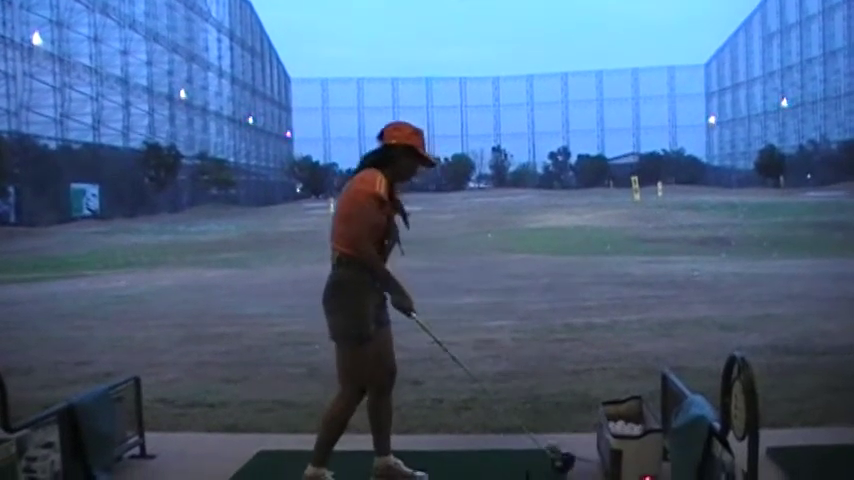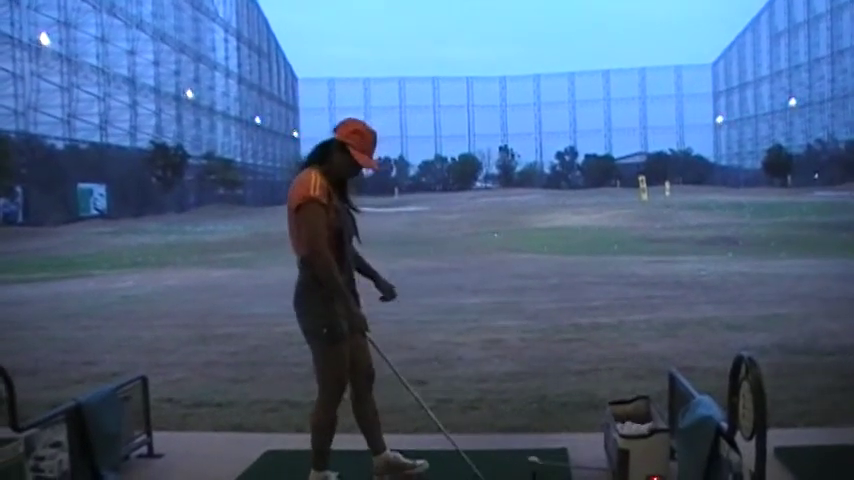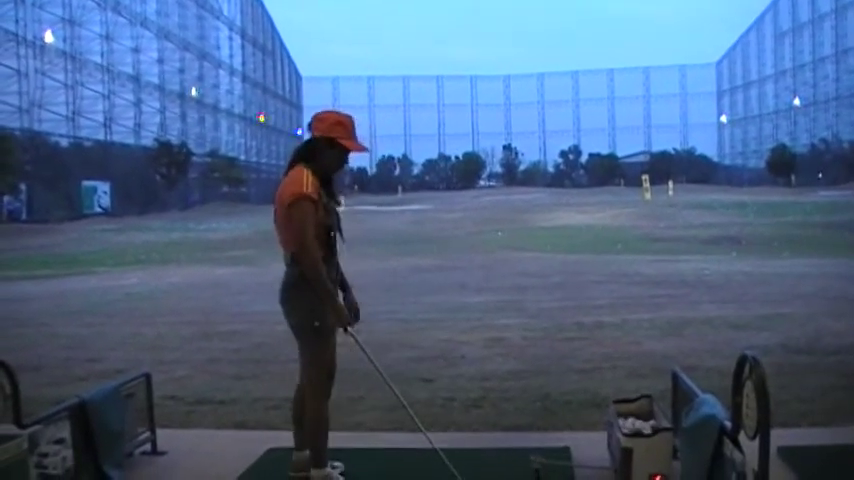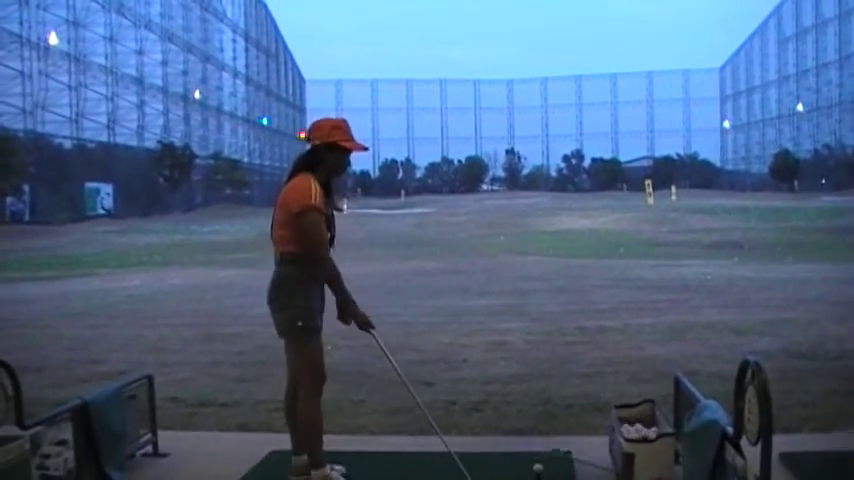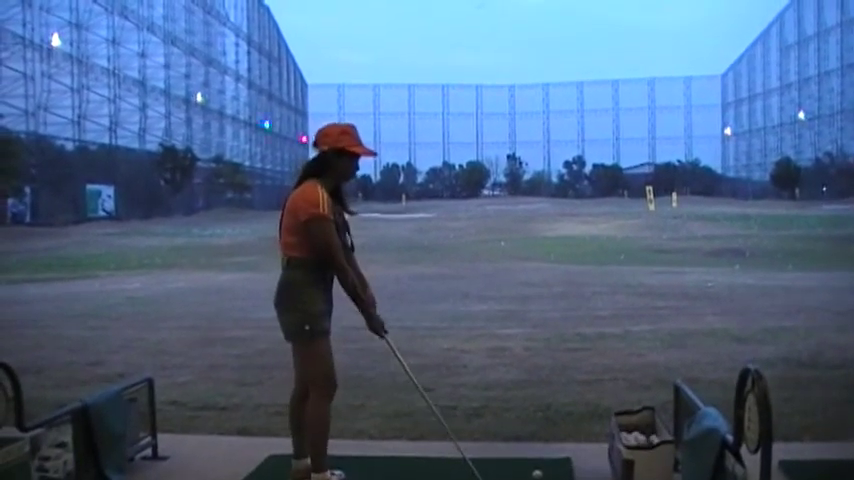
dt=0.5s
person 1, frame 1
left shoulder: (375, 185)
right shoulder: (374, 182)
right elbow: (361, 248)
left wrist: (390, 292)
right wrist: (398, 291)
left hip: (367, 292)
right hip: (352, 292)
left knee: (385, 376)
right knee: (354, 388)
person 1, frame 2
left shoulder: (332, 189)
right shoulder: (311, 186)
right elbow: (319, 255)
left wrist: (376, 277)
right wrist: (349, 307)
left hip: (338, 295)
right hip: (320, 297)
left knee: (363, 377)
right knee: (332, 388)
person 1, frame 3
left shoulder: (317, 184)
right shoulder: (301, 184)
right elbow: (307, 252)
left wrist: (346, 291)
right wrist: (334, 303)
left hip: (318, 292)
right hip: (307, 293)
left knee: (313, 379)
right knee: (319, 383)
person 1, frame 4
left shoulder: (314, 188)
right shoulder: (307, 191)
right elbow: (321, 257)
left wrist: (344, 300)
right wrist: (350, 306)
left hip: (300, 290)
right hip: (296, 291)
left knee: (300, 381)
right knee: (312, 383)
person 1, frame 5
left shoulder: (329, 196)
right shoulder: (313, 198)
left elbow: (345, 251)
right elbow: (336, 262)
left wrist: (366, 290)
right wrist: (368, 313)
left hip: (311, 295)
right hip: (302, 297)
left knee: (307, 384)
right knee: (323, 386)
